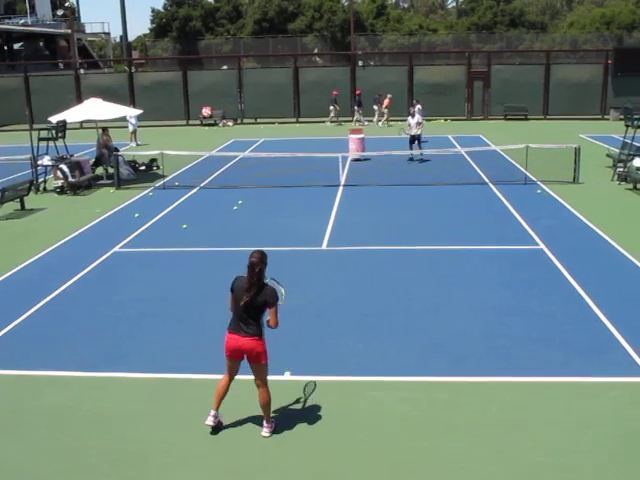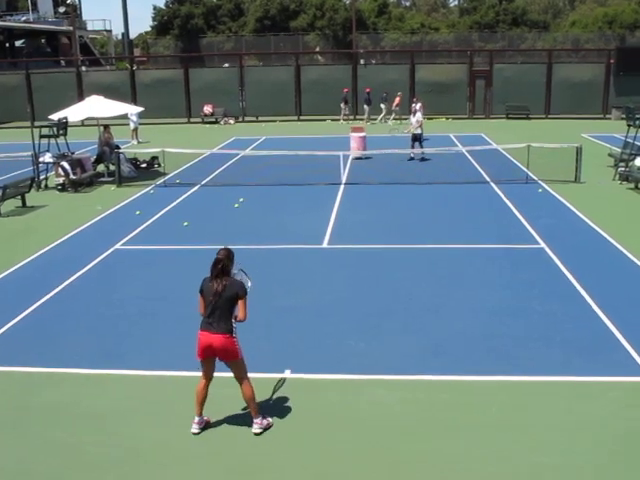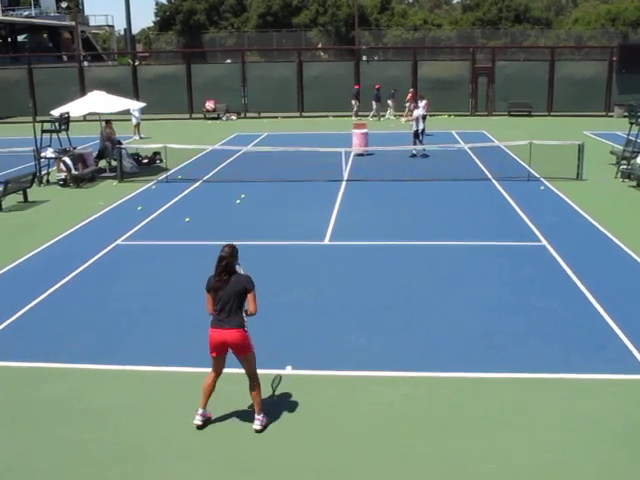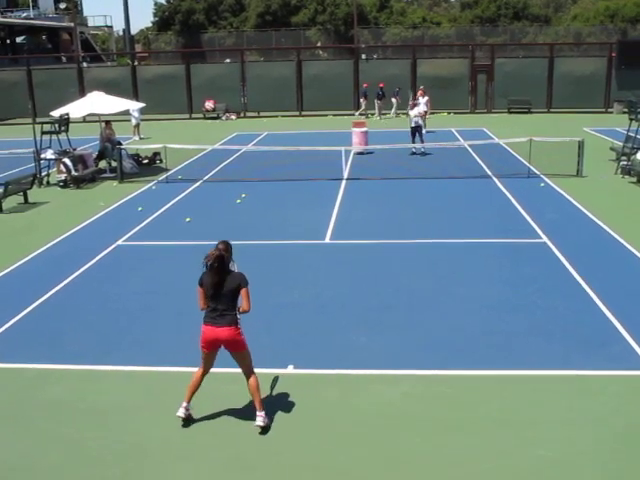
dt=0.5s
person 1, frame 1
left shoulder: (237, 282)
right shoulder: (269, 292)
right elbow: (273, 324)
right wrist: (266, 320)
left hip: (232, 338)
right hip: (254, 342)
left knee: (228, 376)
right knee: (261, 384)
left ankle: (213, 415)
right ankle: (267, 424)
person 1, frame 2
left shoulder: (205, 282)
right shoulder: (238, 286)
left elbow: (202, 311)
right elbow: (242, 317)
left hip: (204, 336)
right hip: (225, 339)
left knee: (205, 378)
right knee: (243, 379)
left ankle: (198, 421)
right ankle: (258, 421)
person 1, frame 3
left shoulder: (212, 281)
right shoulder: (245, 280)
left elbow: (211, 310)
right elbow: (253, 310)
left hip: (215, 333)
right hip: (237, 333)
left knee: (215, 372)
right knee: (252, 373)
left ankle: (200, 414)
right ankle: (258, 418)
person 1, frame 4
left shoulder: (205, 277)
right shoulder: (239, 278)
left elbow: (202, 305)
right elbow: (246, 308)
left hip: (209, 329)
right hip: (231, 331)
left knee: (204, 369)
right knee: (249, 372)
left ankle: (184, 407)
right ankle: (260, 415)
